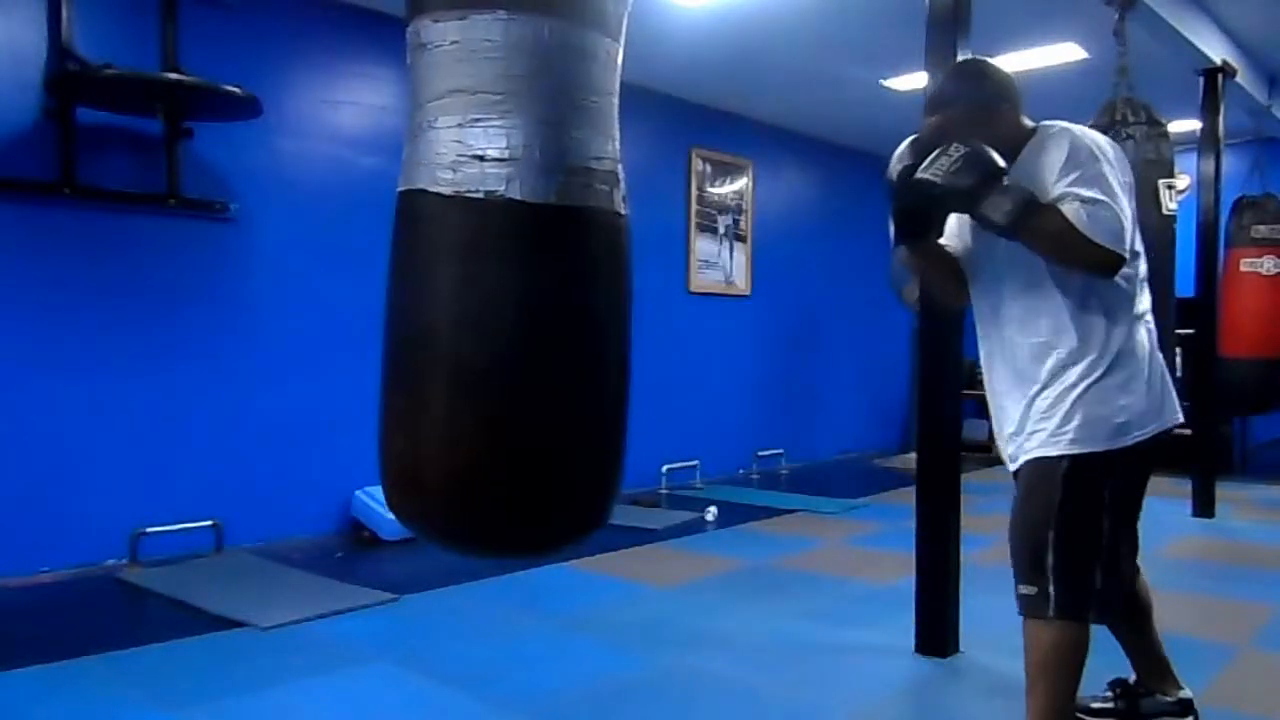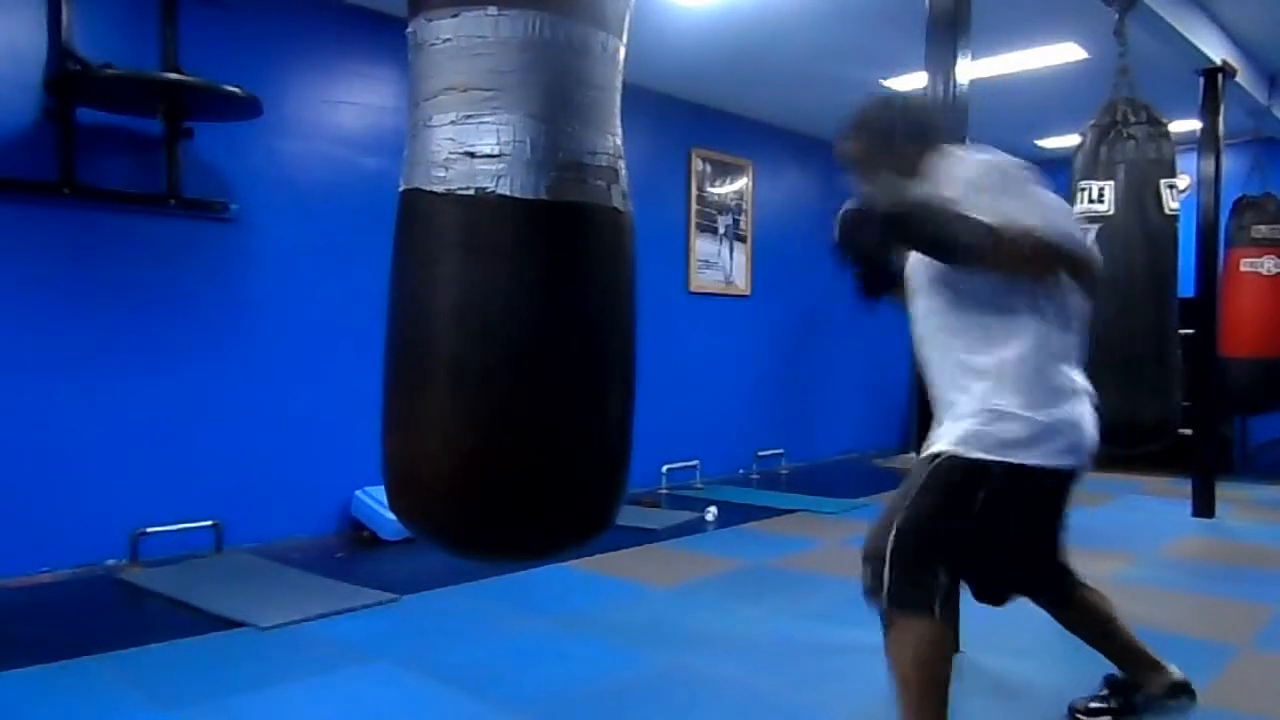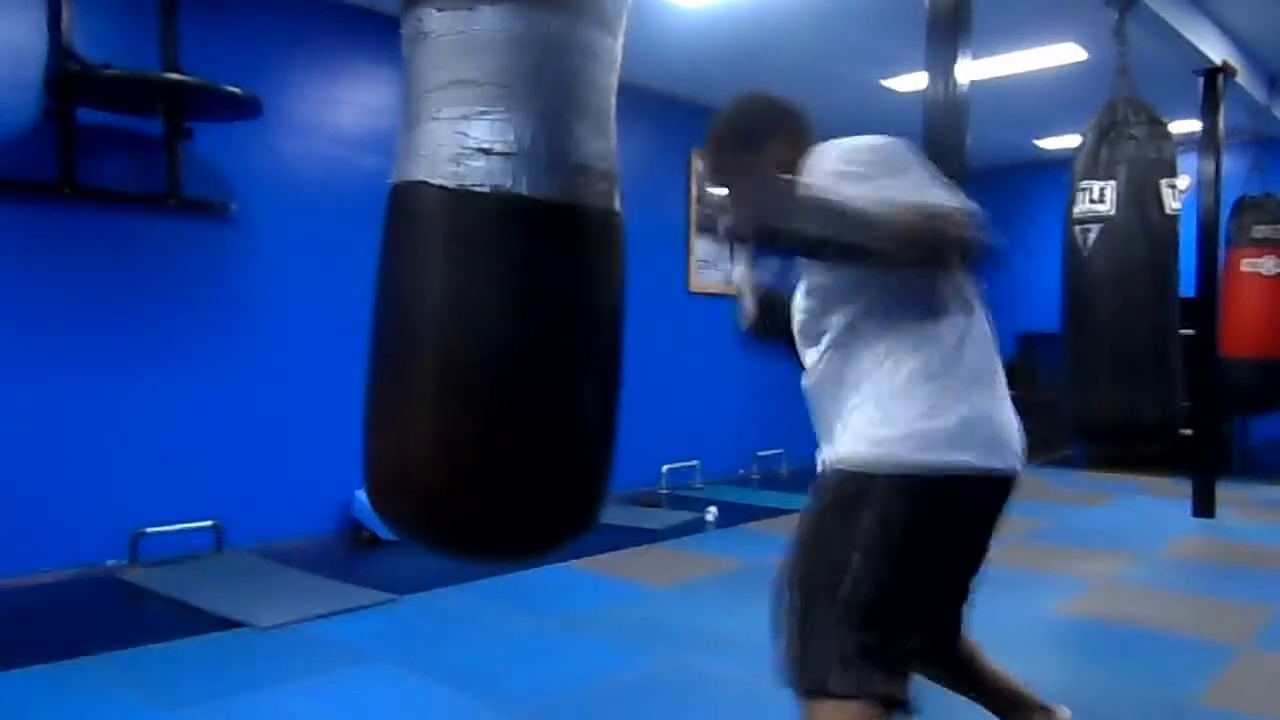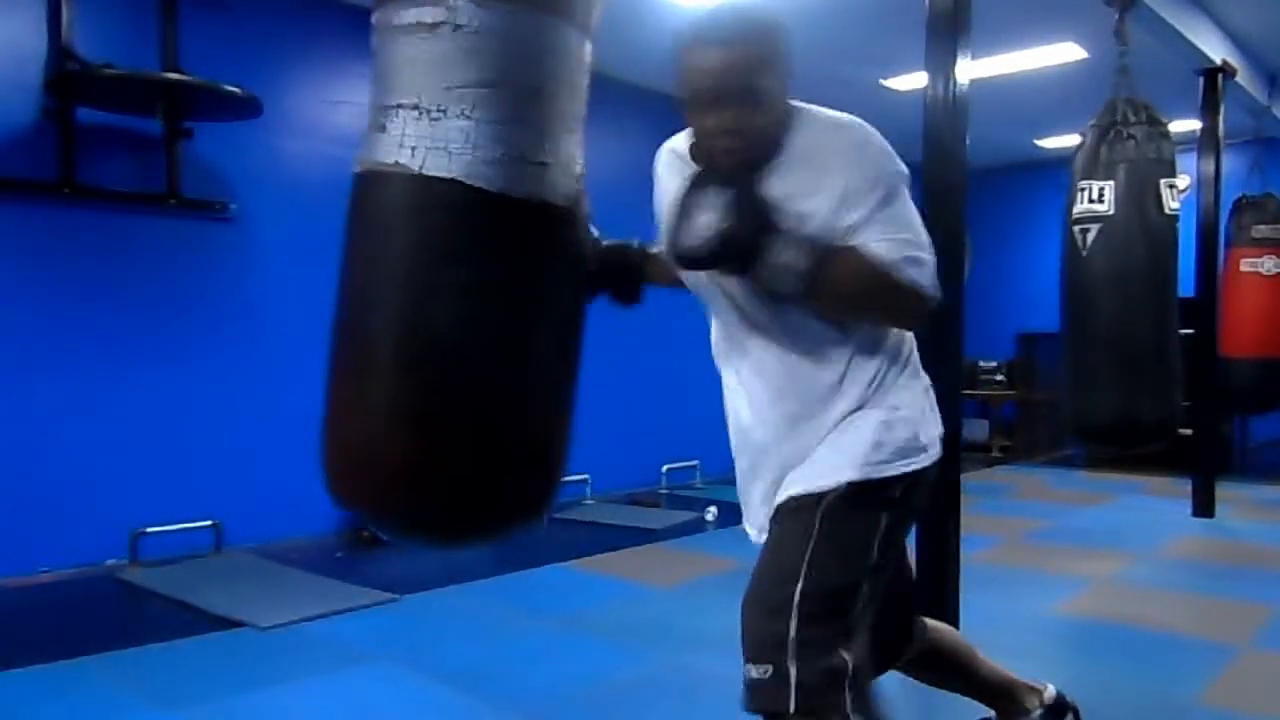
dt=1s
person 1, frame 1
left shoulder: (1075, 150)
right shoulder: (981, 176)
left elbow: (1103, 252)
right elbow: (954, 291)
left wrist: (996, 200)
right wrist: (917, 228)
left hip: (1090, 406)
right hip: (1048, 410)
left knee: (1053, 571)
right knee: (1098, 561)
person 1, frame 2
left shoulder: (977, 174)
right shoulder: (927, 206)
left elbow: (1072, 260)
left wrist: (949, 231)
right wrist: (885, 269)
left hip: (1012, 426)
right hip: (1027, 428)
left knee: (903, 565)
right knee: (1034, 570)
person 1, frame 3
left shoulder: (848, 163)
right shoulder: (816, 205)
left elbow: (954, 238)
left wrist: (836, 230)
right wrist: (786, 326)
left hip: (916, 447)
right hip: (934, 447)
left knee: (835, 653)
right knee: (912, 627)
person 1, frame 4
left shoulder: (845, 150)
right shoulder: (676, 164)
left elbow: (907, 298)
left wrist: (775, 250)
right wrist: (630, 263)
left hip: (860, 442)
right hip: (781, 451)
left knee: (792, 655)
right knee: (879, 625)
